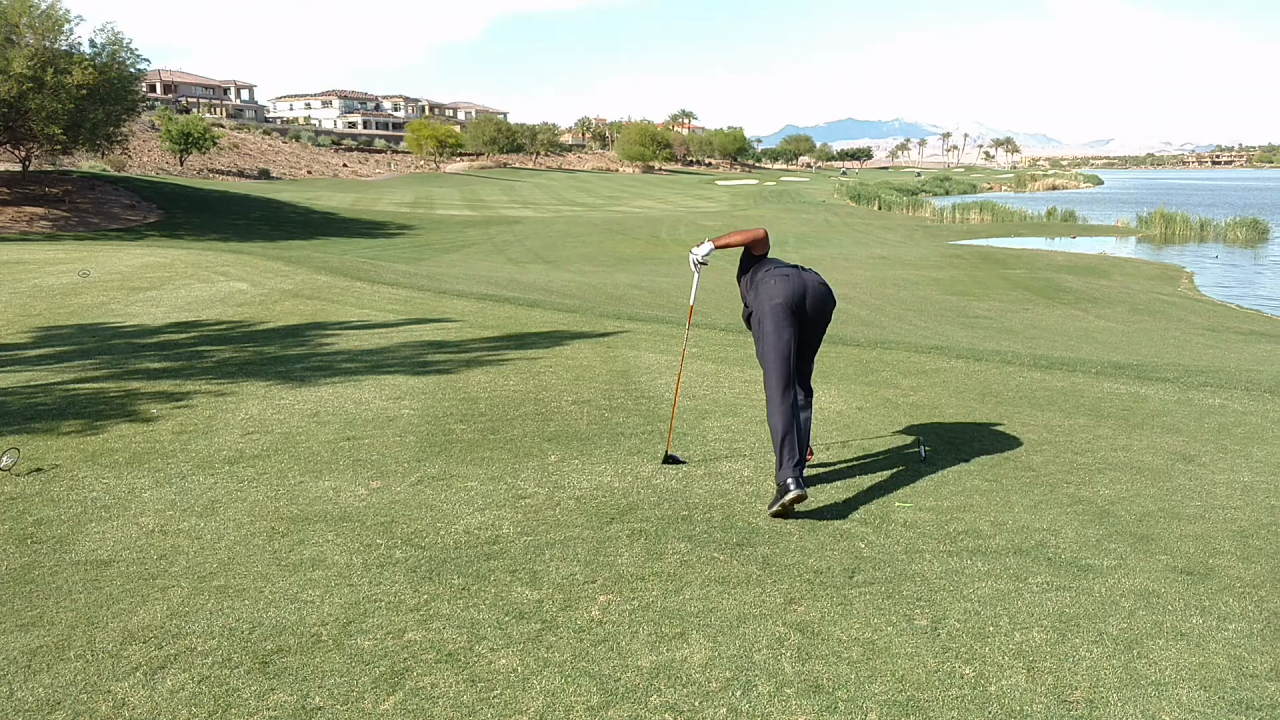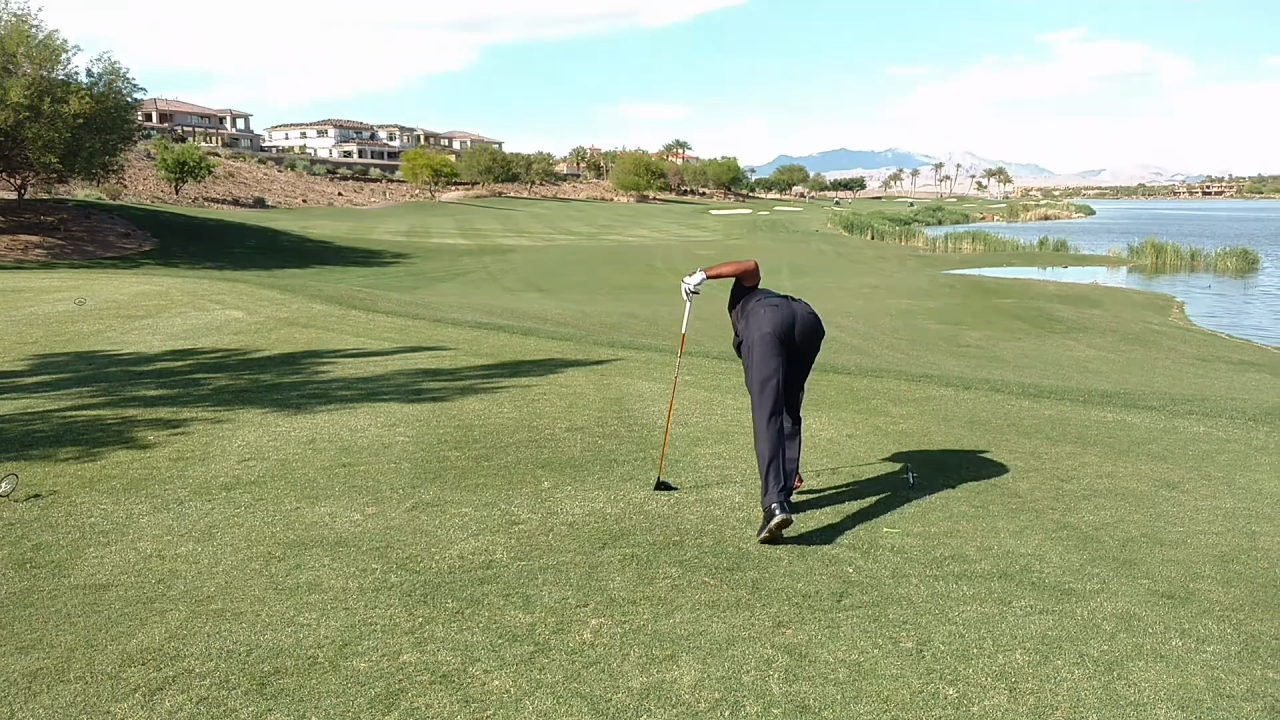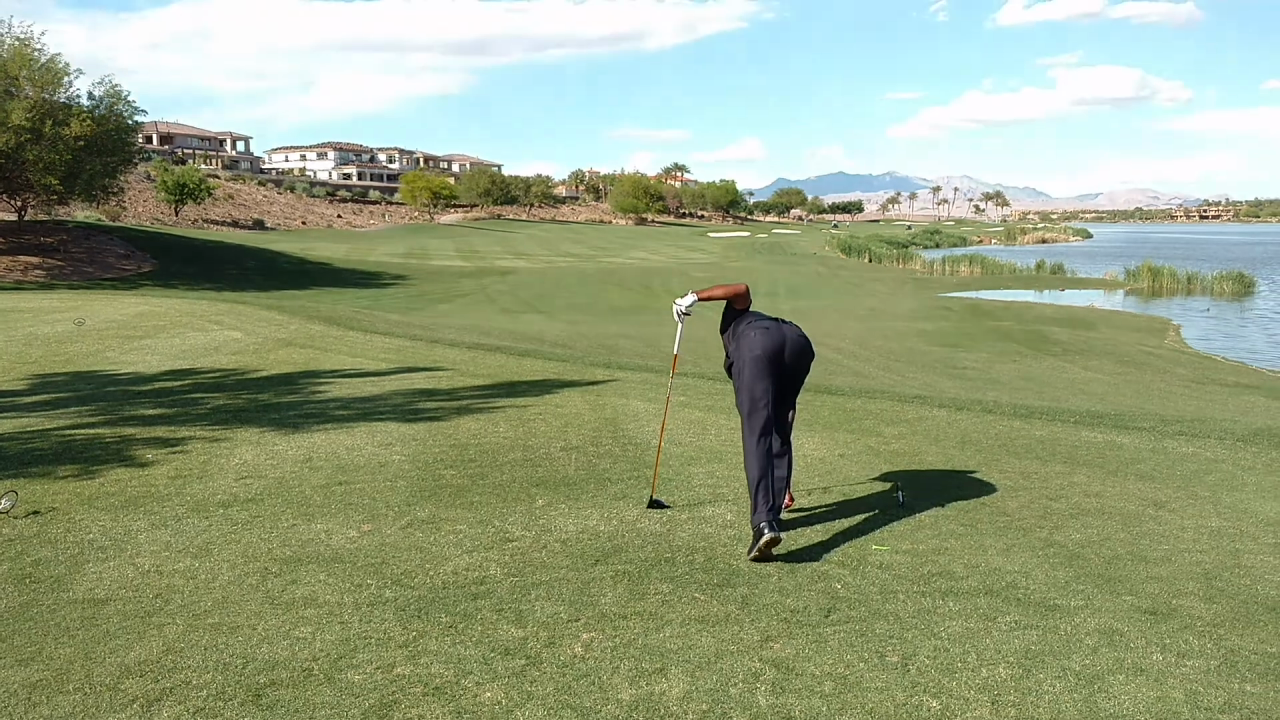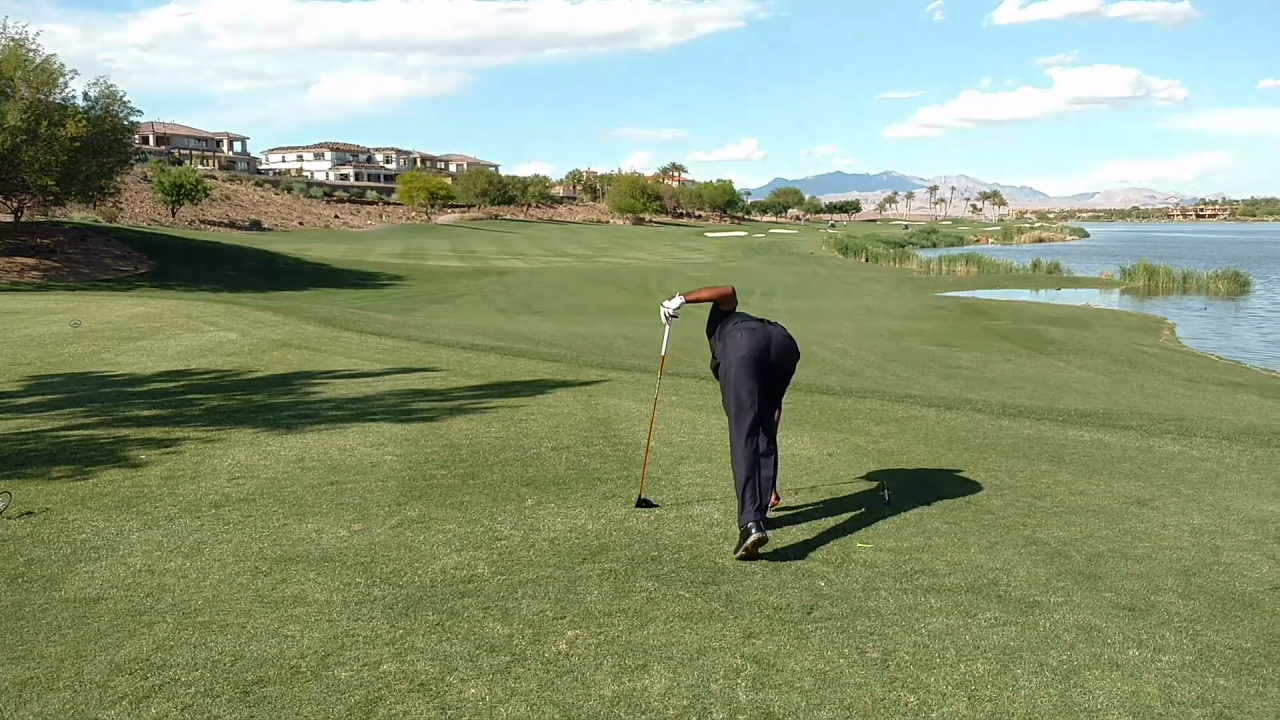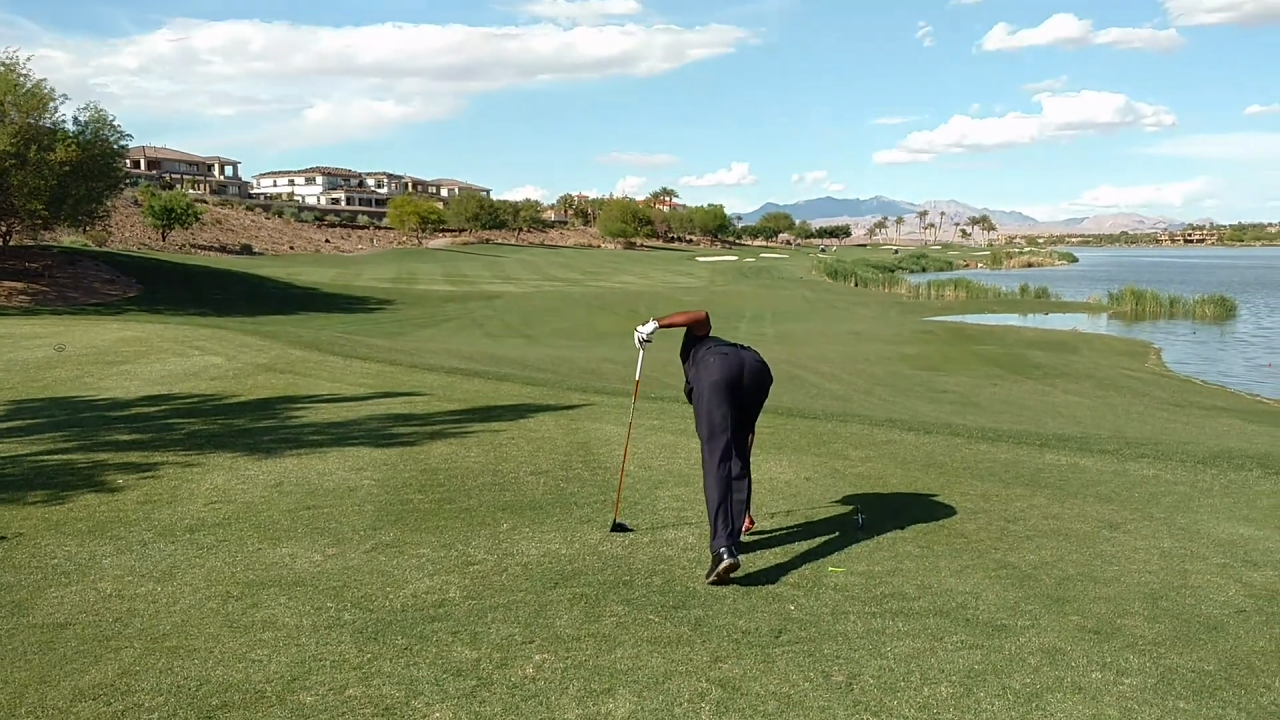
dt=0.2s
person 1, frame 1
left shoulder: (753, 267)
left elbow: (761, 235)
right elbow: (802, 374)
left wrist: (711, 244)
left hip: (775, 291)
right hip: (819, 291)
left knee: (779, 388)
right knee: (800, 385)
left ankle: (790, 479)
right ankle: (795, 469)
person 1, frame 2
left shoulder: (745, 298)
left elbow: (751, 267)
right elbow: (795, 400)
left wrist: (703, 274)
right wrist: (793, 470)
left hip: (765, 320)
right hip: (809, 321)
left knee: (766, 415)
right knee: (789, 412)
left ankle: (775, 504)
right ankle: (782, 495)
person 1, frame 3
left shoulder: (737, 319)
left elbow: (742, 290)
right elbow: (787, 423)
left wrist: (695, 297)
right wrist: (785, 489)
left hip: (756, 343)
right hip: (799, 344)
left knee: (756, 435)
right knee: (779, 433)
left ankle: (764, 523)
right ankle: (772, 512)
person 1, frame 4
left shoulder: (723, 321)
left elbow: (728, 293)
right elbow: (774, 421)
left wrist: (682, 298)
right wrist: (771, 488)
left hip: (742, 343)
right hip: (784, 344)
left knee: (743, 435)
right knee: (765, 431)
left ankle: (751, 523)
right ankle: (758, 511)
person 1, frame 5
left shoulder: (697, 346)
left elbow: (702, 317)
right elbow: (747, 445)
left wrist: (655, 324)
right wrist: (745, 512)
left hip: (715, 368)
right hip: (757, 368)
left knee: (717, 459)
right knee: (738, 455)
left ankle: (723, 548)
right ankle: (731, 536)
